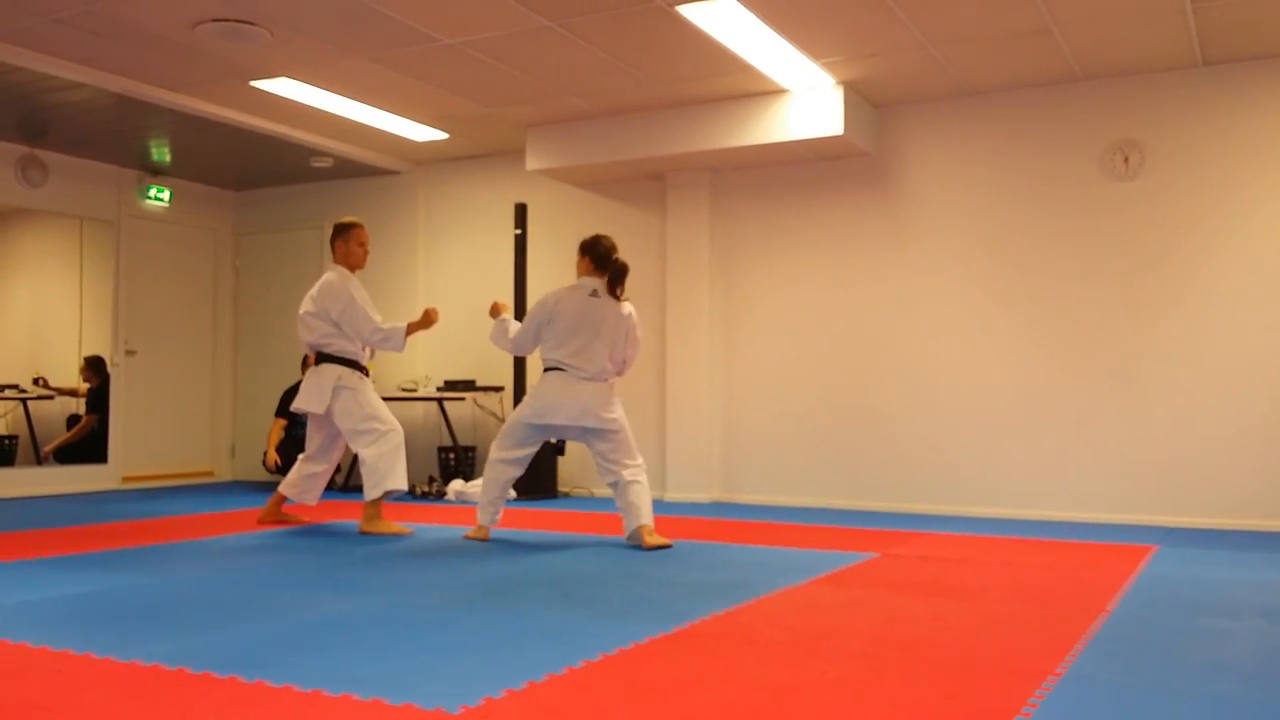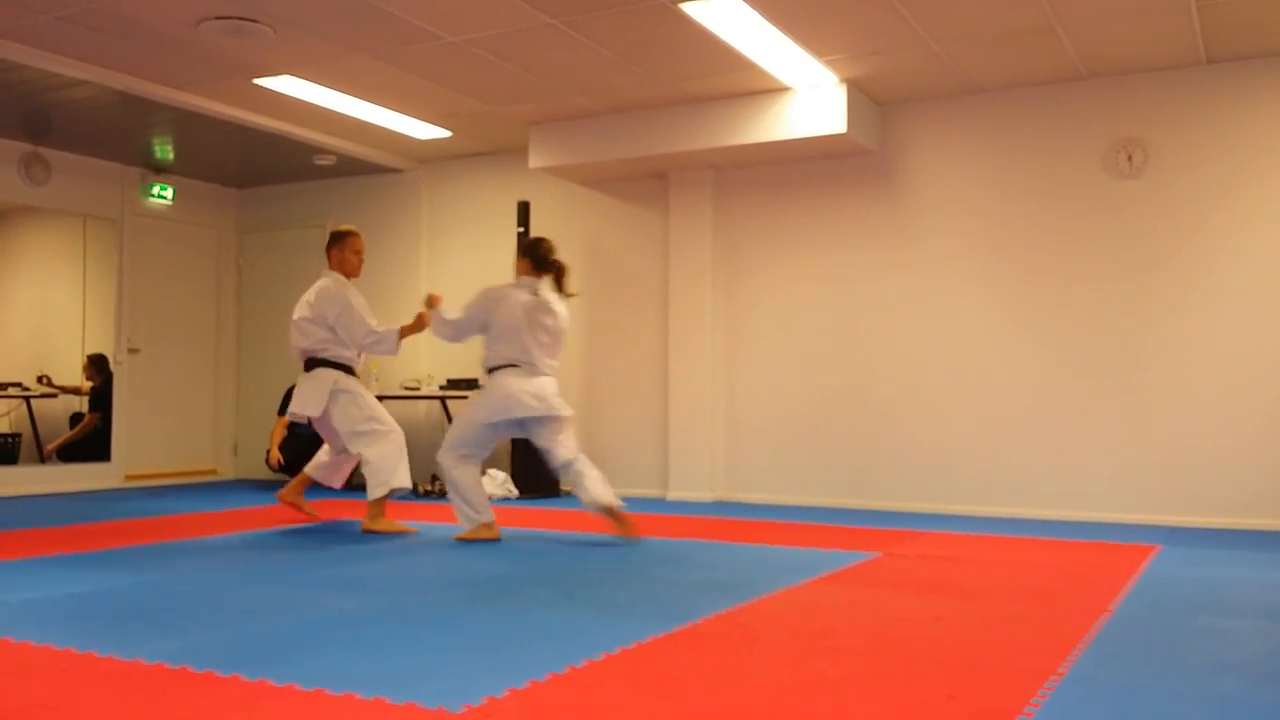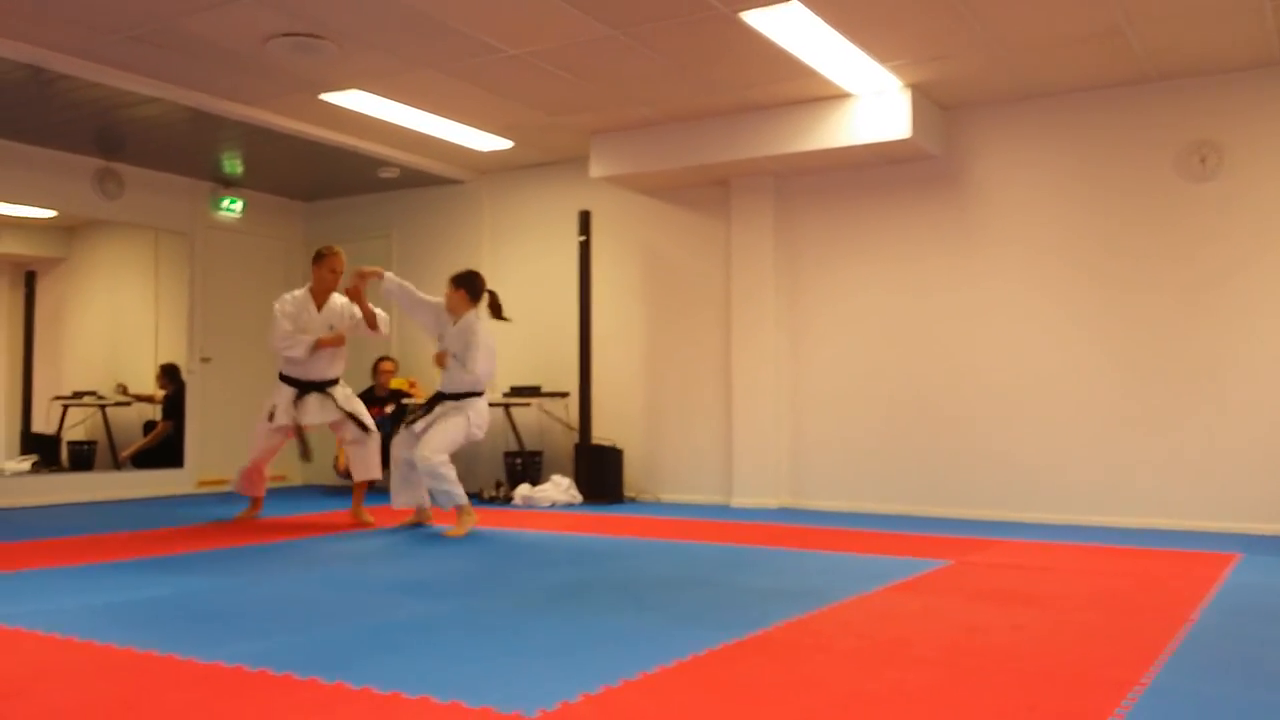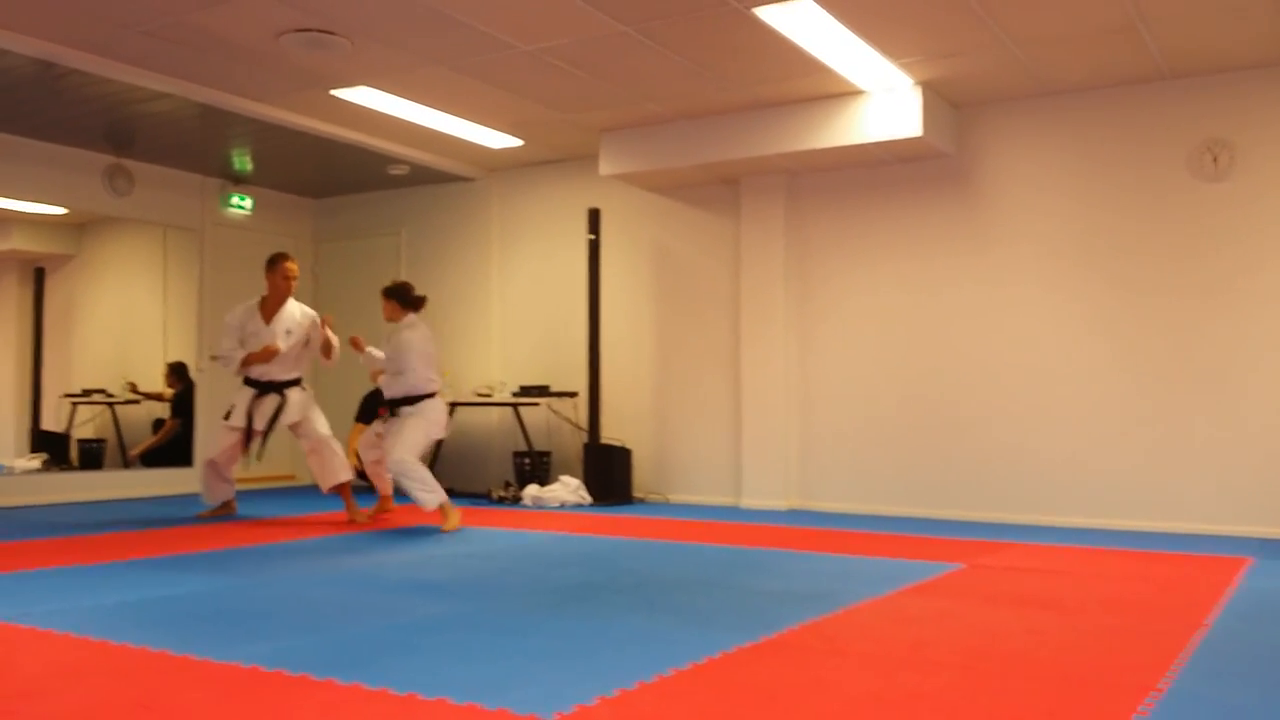
dt=0.5s
person 1, frame 1
left shoulder: (329, 285)
right shoulder: (341, 286)
right elbow: (371, 333)
right wrist: (418, 325)
left hip: (331, 377)
right hip: (341, 378)
left knee: (321, 451)
right knee: (384, 434)
left ankle: (273, 509)
right ankle: (372, 517)
person 1, frame 2
left shoulder: (321, 291)
right shoulder: (339, 292)
right elbow: (364, 335)
right wrist: (412, 328)
left hip: (325, 380)
right hip: (333, 381)
left knee: (349, 443)
right knee: (383, 437)
left ankle: (295, 490)
right ankle: (376, 516)
person 1, frame 3
left shoulder: (345, 306)
right shoulder: (288, 304)
left elbow: (378, 327)
right elbow: (284, 343)
left wrist: (362, 302)
right wrist: (324, 342)
left hip: (330, 392)
right hip: (291, 393)
left knee: (364, 435)
right knee: (260, 451)
left ankle: (358, 507)
right ankle: (254, 505)
person 1, frame 4
left shoulder: (304, 315)
right shoulder: (242, 315)
left elbow: (327, 355)
right elbow: (225, 355)
left wrist: (326, 336)
right wrist: (255, 357)
left hip: (291, 395)
right hip: (253, 396)
left knee: (321, 440)
right knee: (220, 454)
left ankle: (351, 506)
right ankle: (225, 503)
person 2, frame 1
left shoulder: (556, 300)
right shoulder: (624, 310)
left elbow: (520, 344)
right elbow: (624, 362)
left wrist: (502, 318)
left hip: (553, 392)
right hip: (598, 398)
left knee: (505, 455)
right knee: (627, 467)
left ankle: (483, 525)
right ankle: (644, 530)
person 2, frame 2
left shoulder: (495, 296)
right shoulder: (557, 308)
left elbow: (454, 332)
left wrist: (436, 310)
left hip: (503, 389)
right hip: (542, 390)
left knee: (455, 456)
right knee: (568, 458)
left ankle: (484, 524)
right ankle: (608, 504)
person 2, frame 3
left shoulder: (476, 331)
right shoulder: (451, 320)
left elbow: (478, 377)
right elbow: (413, 299)
left wrist: (448, 362)
right wrist: (381, 276)
left hip: (465, 410)
right hip: (445, 404)
left knee: (427, 456)
right knee: (403, 446)
left ankle: (464, 513)
right ankle: (422, 511)
person 2, frame 4
left shoulder: (407, 336)
right shoulder: (407, 330)
left elbow: (413, 381)
right elbow: (390, 366)
left wrist: (383, 381)
right wrist: (365, 350)
left hip: (421, 410)
right hip: (404, 410)
left knee: (400, 461)
right knee: (369, 446)
left ankle: (448, 510)
right ankle: (385, 499)
